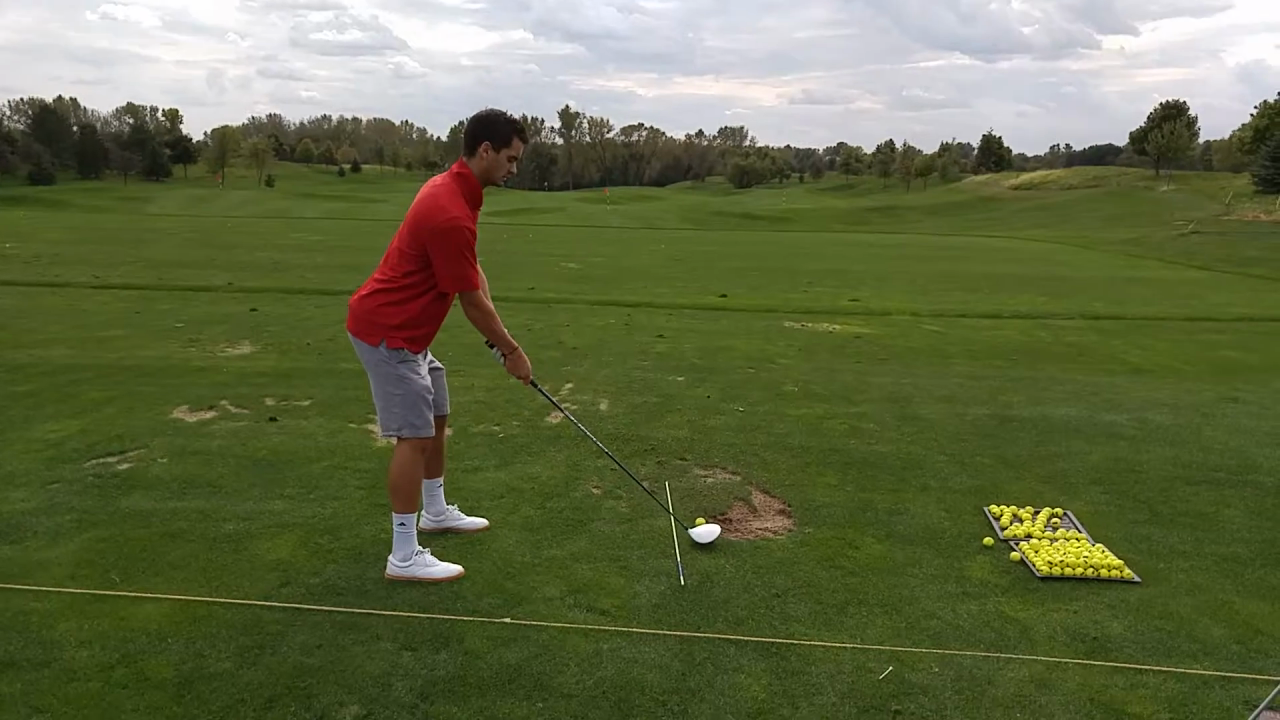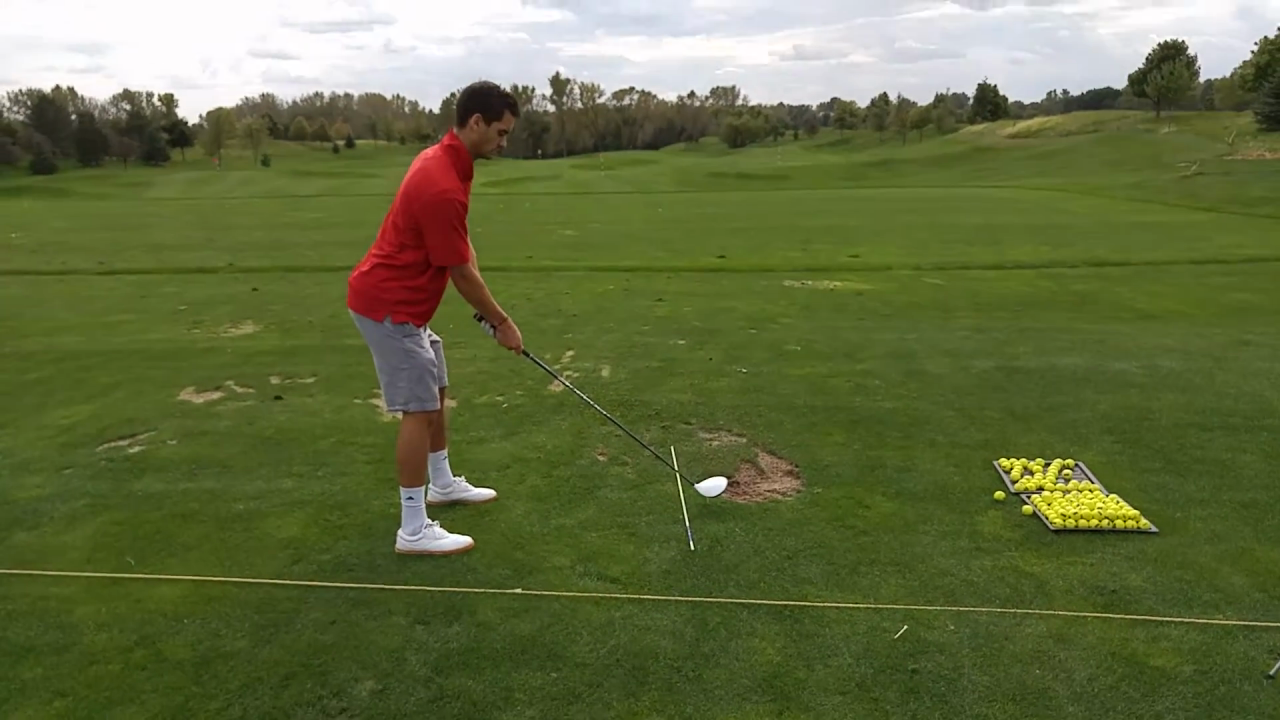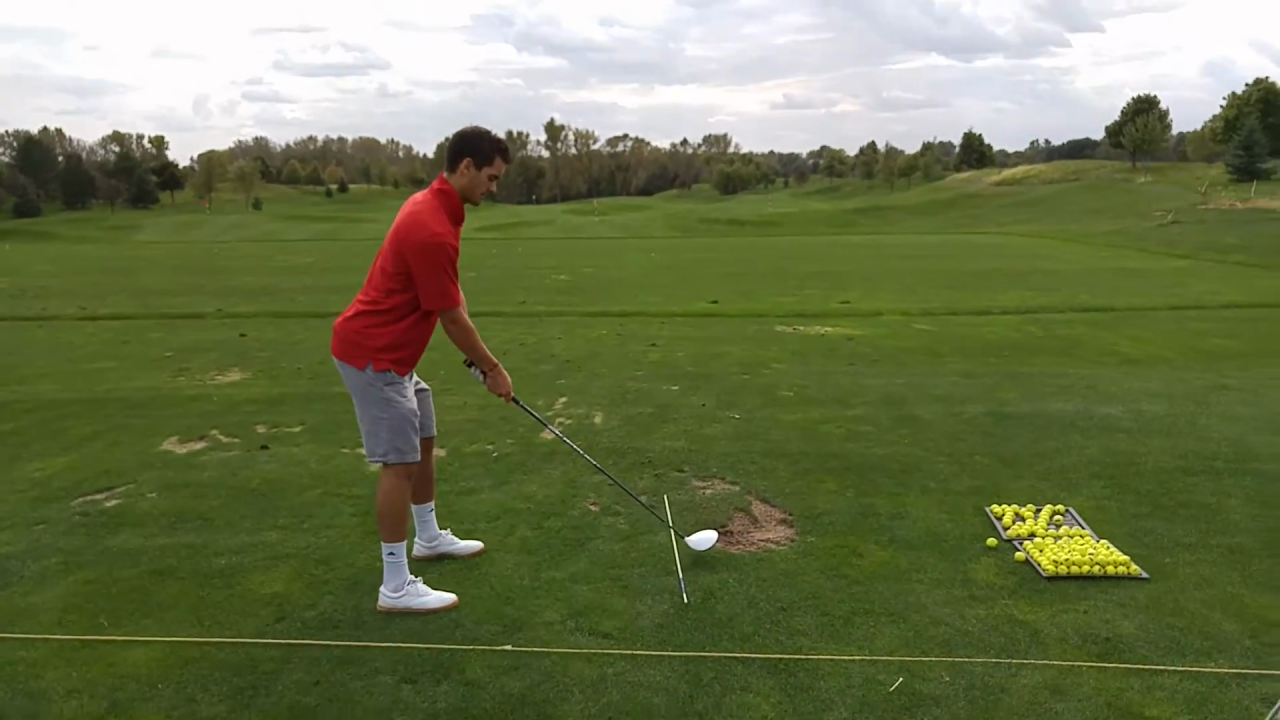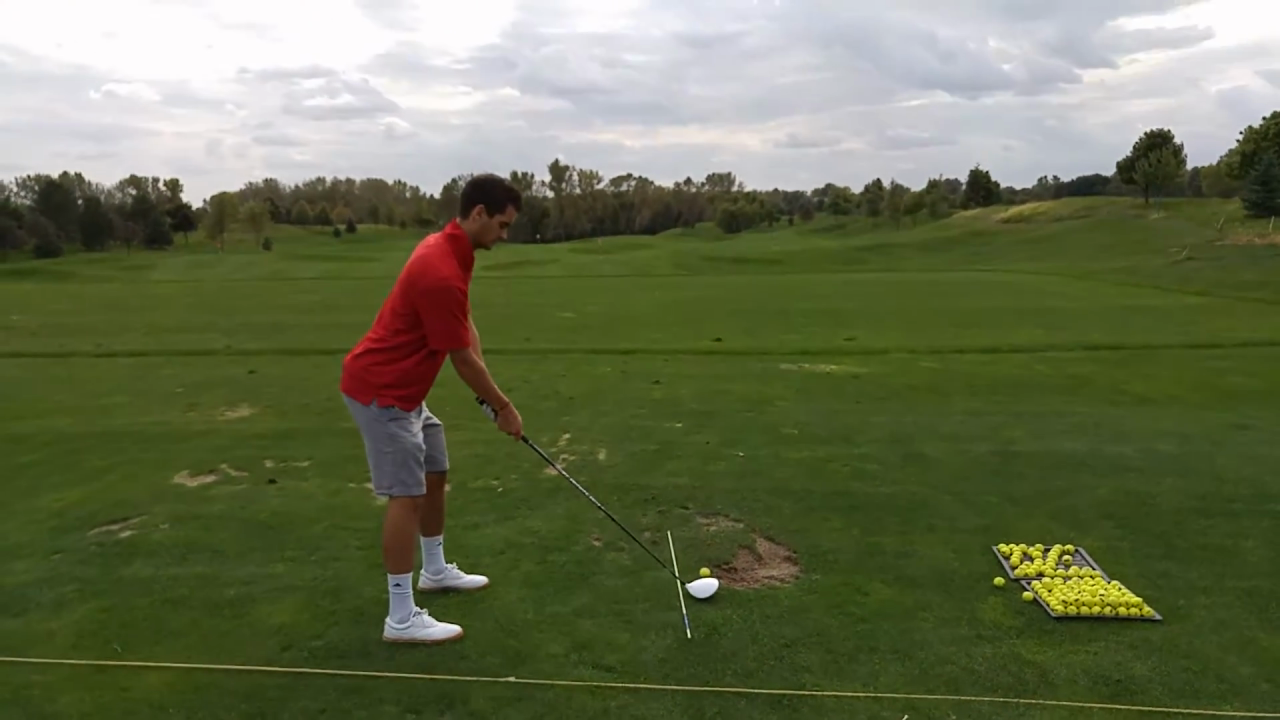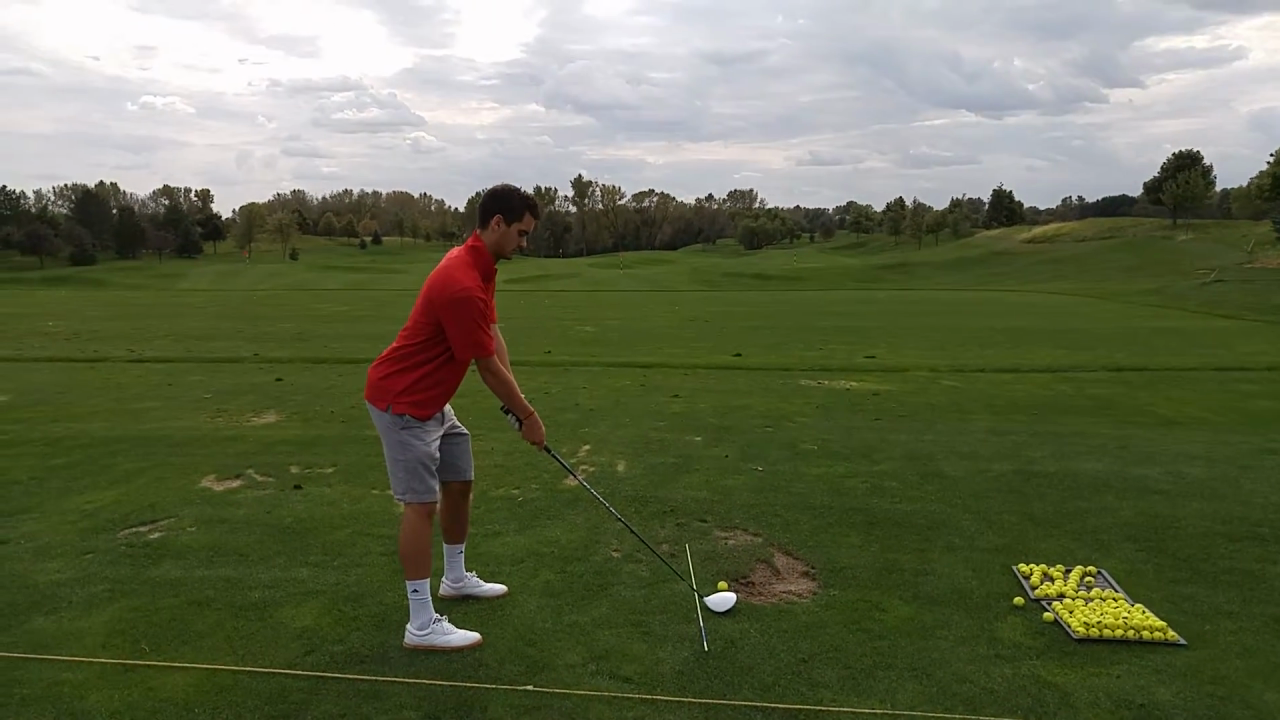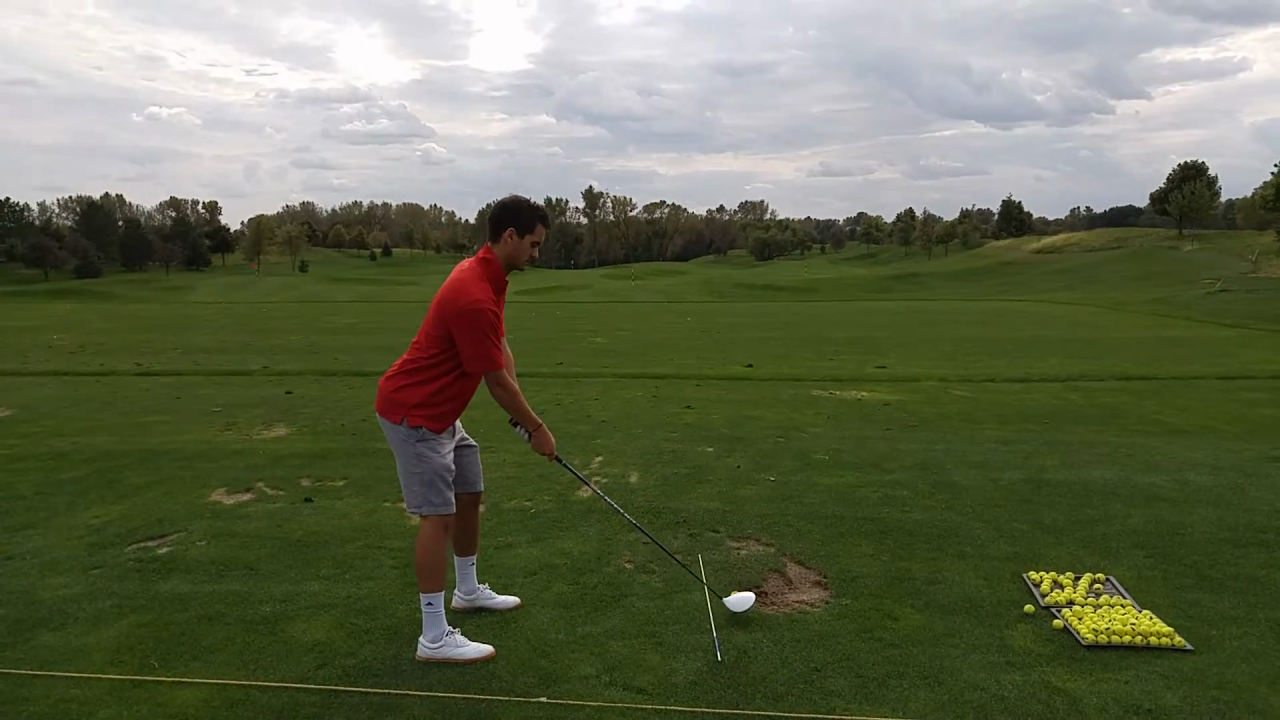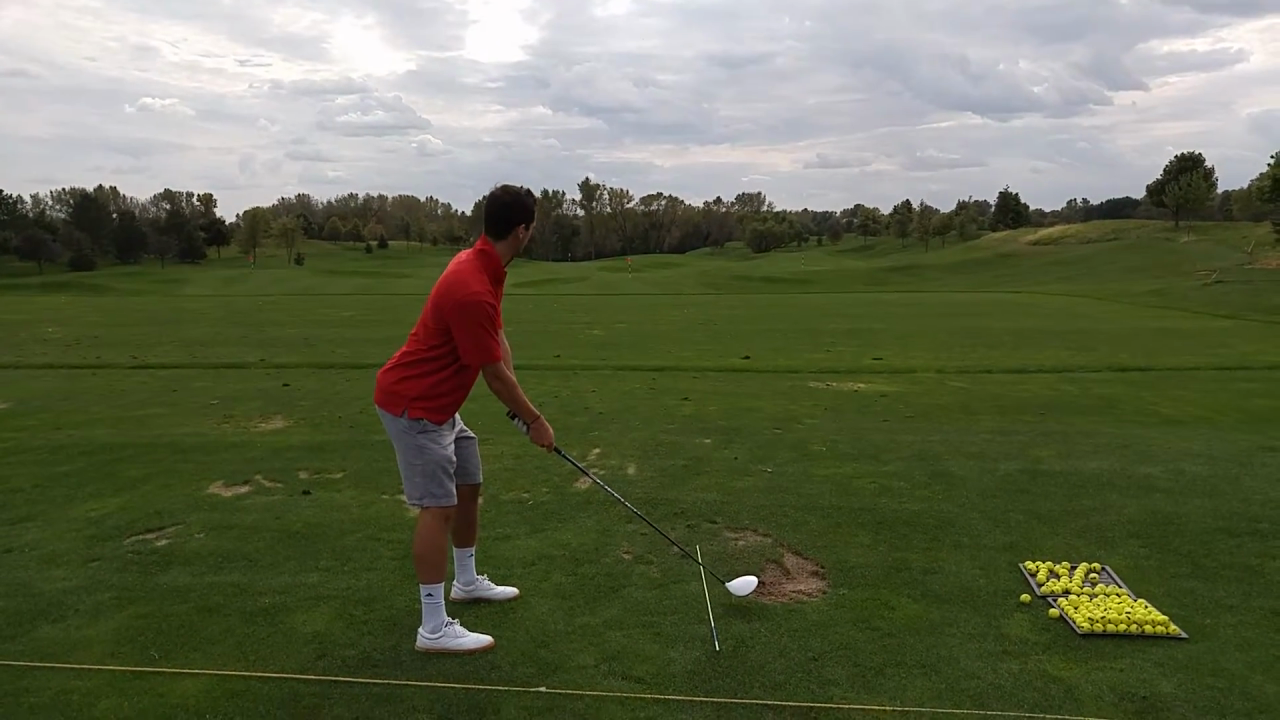
dt=0.7s
person 1, frame 1
left shoulder: (455, 187)
right shoulder: (450, 214)
left elbow: (472, 271)
right elbow: (471, 300)
left wrist: (499, 337)
right wrist: (512, 352)
left hip: (403, 327)
right hip: (386, 331)
left knee: (434, 420)
right knee: (414, 435)
left ankle: (436, 511)
right ankle: (404, 557)
person 1, frame 2
left shoulder: (441, 158)
right shoulder: (443, 186)
left elbow: (461, 250)
right elbow: (460, 273)
left wrist: (487, 308)
right wrist: (502, 322)
left hip: (399, 300)
right hip: (389, 307)
left knee: (435, 393)
right knee: (418, 409)
left ankle: (442, 483)
right ankle: (414, 530)
person 1, frame 3
left shoulder: (433, 203)
right shoulder: (432, 229)
left elbow: (452, 295)
right elbow: (451, 317)
left wrist: (478, 354)
right wrist: (492, 368)
left hip: (389, 349)
right hip: (373, 354)
left knee: (422, 443)
right knee: (400, 462)
left ankle: (429, 537)
right ankle: (395, 587)
person 1, frame 4
left shoulder: (448, 247)
right shoulder: (442, 273)
left elbow: (465, 327)
right elbow: (462, 358)
left wrist: (490, 390)
right wrist: (503, 407)
left hip: (400, 386)
right hip: (380, 391)
left knee: (434, 476)
right knee: (406, 496)
left ankle: (435, 570)
right ankle: (401, 618)
person 1, frame 5
left shoulder: (478, 265)
right shoulder: (462, 285)
left elbow: (493, 336)
right elbow: (488, 366)
left wrist: (516, 398)
right wrist: (527, 415)
left hip: (430, 398)
right hip: (402, 401)
left knee: (459, 484)
right knee: (421, 503)
left ankle: (456, 578)
right ankle: (421, 624)
person 1, frame 6
left shoulder: (486, 274)
right shoulder: (474, 297)
left elbow: (501, 348)
right elbow: (497, 380)
left wrist: (522, 411)
right wrist: (536, 428)
left hip: (438, 409)
right hip: (413, 412)
left knee: (468, 496)
right knee: (437, 515)
left ankle: (468, 590)
right ankle: (434, 637)
person 1, frame 7
left shoulder: (483, 266)
right shoulder: (471, 289)
left elbow: (498, 340)
right elbow: (494, 373)
left wrist: (521, 405)
right wrist: (534, 421)
left hip: (436, 402)
right hip: (413, 405)
left knee: (467, 488)
right knee: (437, 507)
left ankle: (467, 581)
right ankle: (434, 629)
